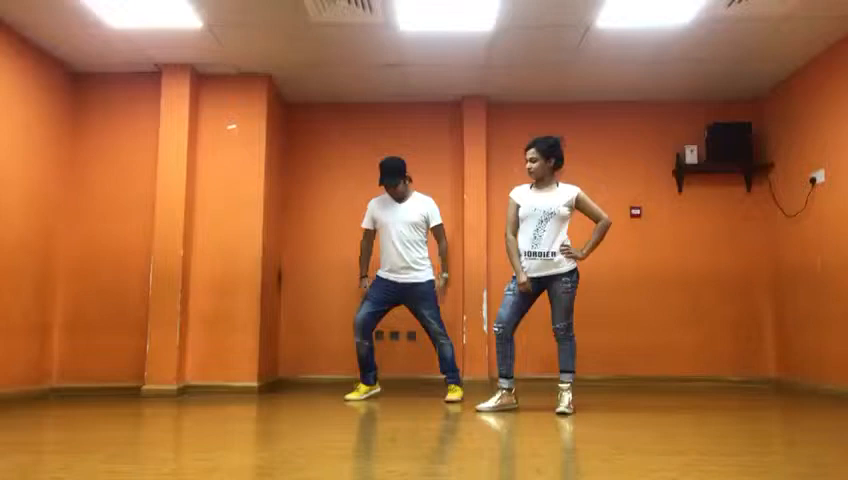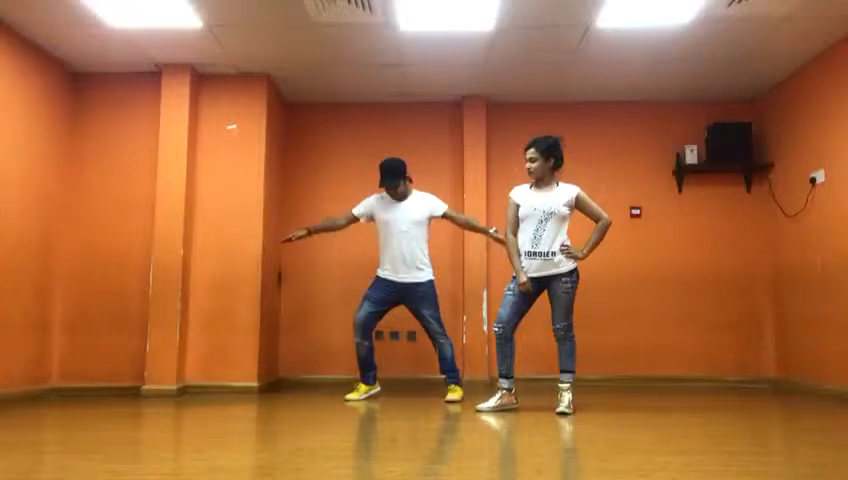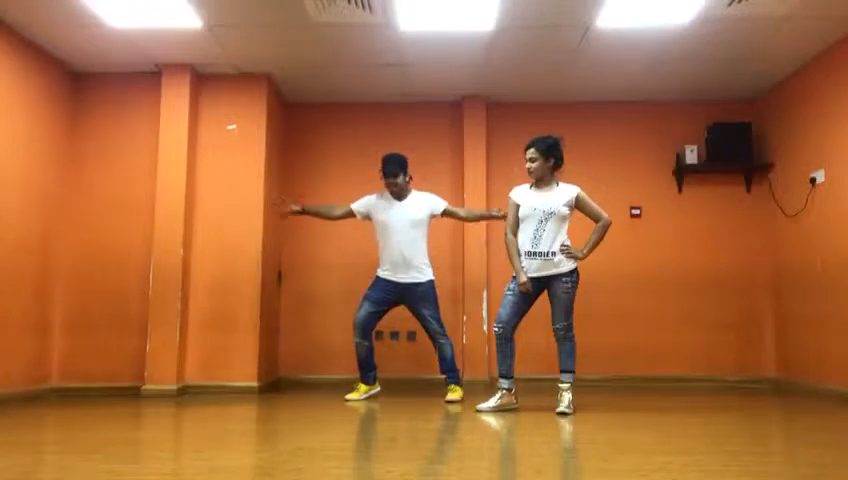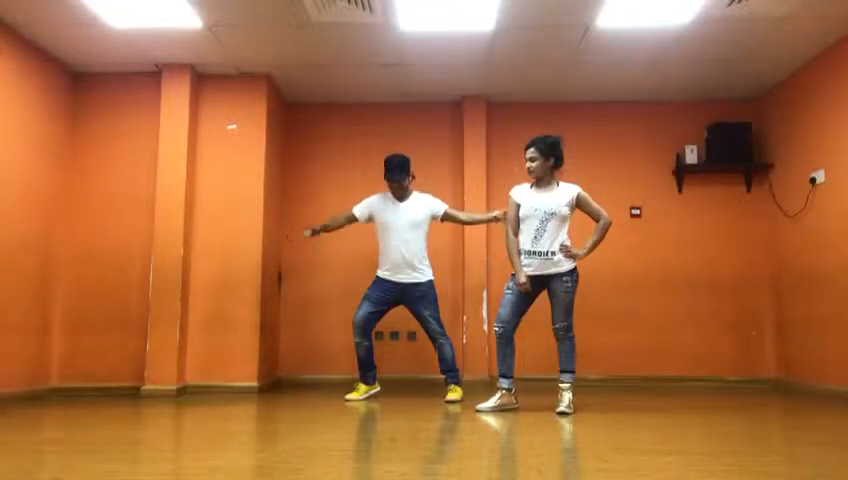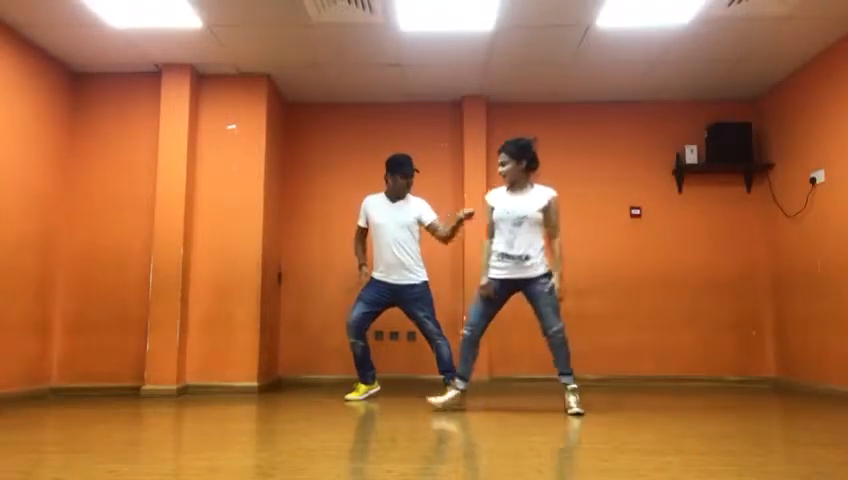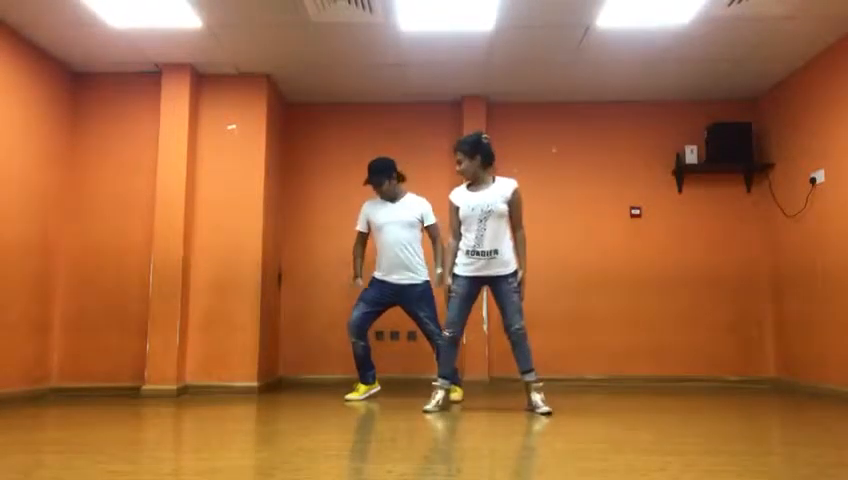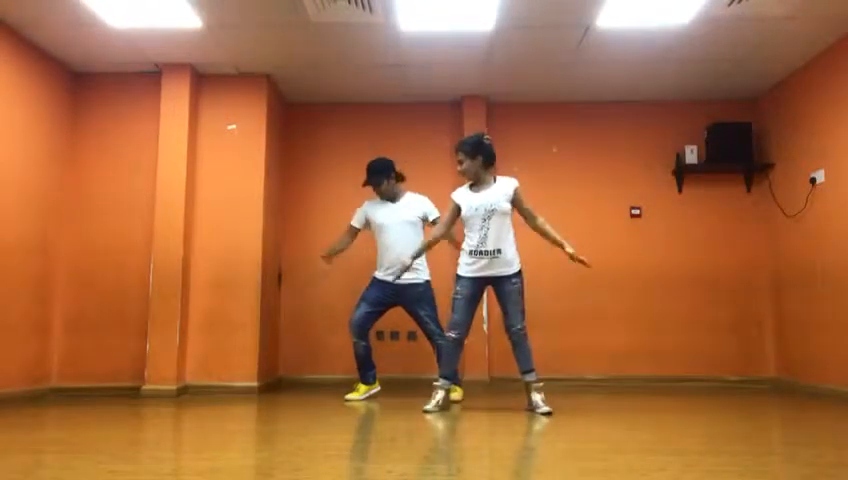
dt=0.4s
person 1, frame 1
left shoulder: (570, 193)
right shoulder: (519, 193)
left elbow: (604, 220)
right elbow: (510, 235)
left wrist: (584, 252)
right wrist: (520, 273)
left hip: (561, 272)
right hip: (527, 273)
left knee: (563, 331)
right knee: (502, 328)
left ankle: (566, 393)
right ankle: (506, 393)
person 1, frame 2
left shoulder: (570, 192)
right shoulder: (519, 193)
left elbow: (604, 220)
right elbow: (510, 235)
left wrist: (584, 252)
right wrist: (520, 273)
left hip: (561, 273)
right hip: (527, 273)
left knee: (563, 331)
right knee: (502, 328)
left ankle: (566, 393)
right ankle: (506, 393)
person 1, frame 3
left shoulder: (570, 193)
right shoulder: (518, 193)
left elbow: (604, 220)
right elbow: (510, 235)
left wrist: (584, 252)
right wrist: (520, 273)
left hip: (561, 272)
right hip: (527, 273)
left knee: (563, 331)
right knee: (502, 327)
left ankle: (566, 393)
right ankle: (506, 393)
person 1, frame 4
left shoulder: (571, 192)
right shoulder: (518, 193)
left elbow: (604, 220)
right elbow: (511, 235)
left wrist: (584, 250)
right wrist: (519, 272)
left hip: (561, 271)
right hip: (526, 272)
left knee: (563, 330)
right knee: (502, 327)
left ankle: (565, 393)
right ankle: (505, 393)
person 1, frame 5
left shoulder: (546, 196)
right shoulder: (494, 197)
left elbow: (555, 237)
right elbow: (489, 238)
left wrist: (557, 275)
right wrist: (484, 275)
left hip: (536, 274)
right hip: (499, 275)
left knee: (555, 332)
right knee: (471, 331)
left ankle: (571, 393)
right ankle: (456, 390)
person 1, frame 6
left shoulder: (508, 188)
right shoulder: (457, 195)
left elbow: (518, 230)
right elbow: (454, 237)
left wrist: (523, 268)
right wrist: (447, 274)
left hip: (503, 271)
right hip: (466, 272)
left knee: (516, 330)
right knee: (452, 331)
left ankle: (534, 392)
right ankle: (441, 392)
person 1, frame 7
left shoulder: (509, 186)
right shoulder: (460, 195)
left elbow: (534, 220)
right elbow: (441, 230)
left wrist: (564, 246)
right wrist: (413, 257)
left hip: (506, 271)
right hip: (469, 272)
left knee: (517, 330)
right knee: (455, 332)
left ankle: (534, 392)
right ankle: (441, 392)
person 2, frame 1
left shoulder: (425, 204)
right shoulder: (375, 205)
left elbow: (442, 240)
right elbow: (367, 241)
left wrist: (444, 274)
right wrist: (363, 276)
left hip: (420, 282)
right hip: (385, 280)
left knee: (438, 332)
right knee: (361, 324)
left ankle: (454, 384)
right ankle: (368, 383)
person 2, frame 2
left shoulder: (426, 201)
right shoulder: (374, 202)
left elbow: (458, 219)
right elbow: (342, 221)
left wrist: (488, 231)
right wrist: (309, 231)
left hip: (420, 282)
right hip: (386, 280)
left knee: (437, 332)
right knee: (361, 323)
left ankle: (454, 384)
right ankle: (368, 382)
person 2, frame 3
left shoulder: (426, 201)
right shoulder: (373, 202)
left elbow: (462, 214)
right elbow: (336, 212)
left wrist: (491, 214)
right wrist: (303, 209)
left hip: (420, 282)
right hip: (386, 280)
left knee: (437, 332)
right knee: (361, 324)
left ankle: (454, 384)
right ankle: (368, 382)
person 2, frame 4
left shoulder: (426, 202)
right shoulder: (374, 203)
left elbow: (460, 217)
right elbow: (343, 219)
left wrist: (494, 216)
right wrist: (315, 230)
left hip: (420, 282)
right hip: (385, 280)
left knee: (437, 333)
right knee: (361, 325)
left ankle: (453, 384)
right ankle: (368, 382)
person 2, frame 5
left shoulder: (419, 205)
right shoulder: (370, 203)
left elbow: (443, 236)
right elbow: (360, 237)
left wrist: (457, 222)
right wrist: (363, 264)
left hip: (413, 283)
right hip: (379, 281)
left knee: (433, 334)
right knee: (355, 325)
left ankle: (453, 383)
right ankle: (367, 382)
person 2, frame 6
left shoulder: (420, 204)
right shoulder: (369, 207)
left elbow: (436, 240)
right elbow: (360, 244)
left wrist: (439, 269)
right wrist: (358, 275)
left hip: (416, 283)
right hip: (381, 282)
left knee: (434, 333)
right knee: (356, 325)
left ankle: (453, 384)
right ankle: (368, 382)
person 2, frame 7
left shoulder: (419, 202)
right shoulder: (369, 207)
right elbow: (349, 235)
right wrist: (329, 255)
left hip: (416, 282)
right hip: (382, 281)
left knee: (435, 333)
right knee: (358, 325)
left ankle: (453, 384)
right ankle: (368, 382)
